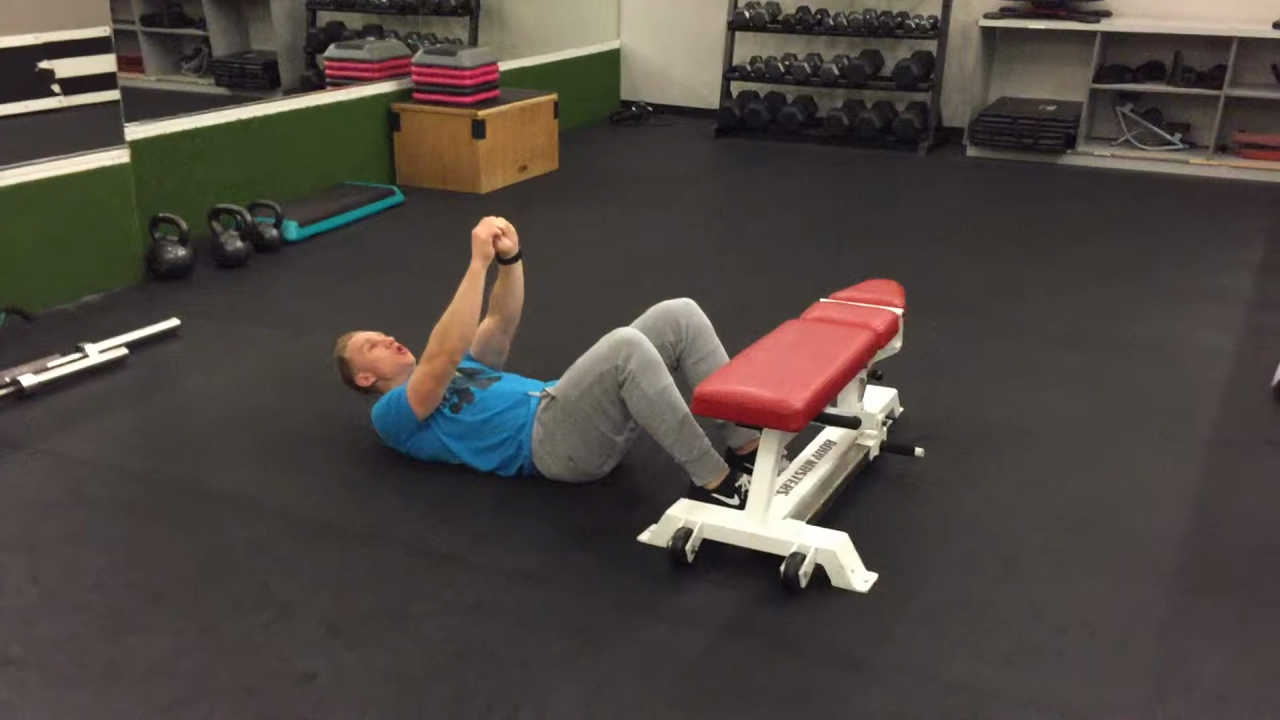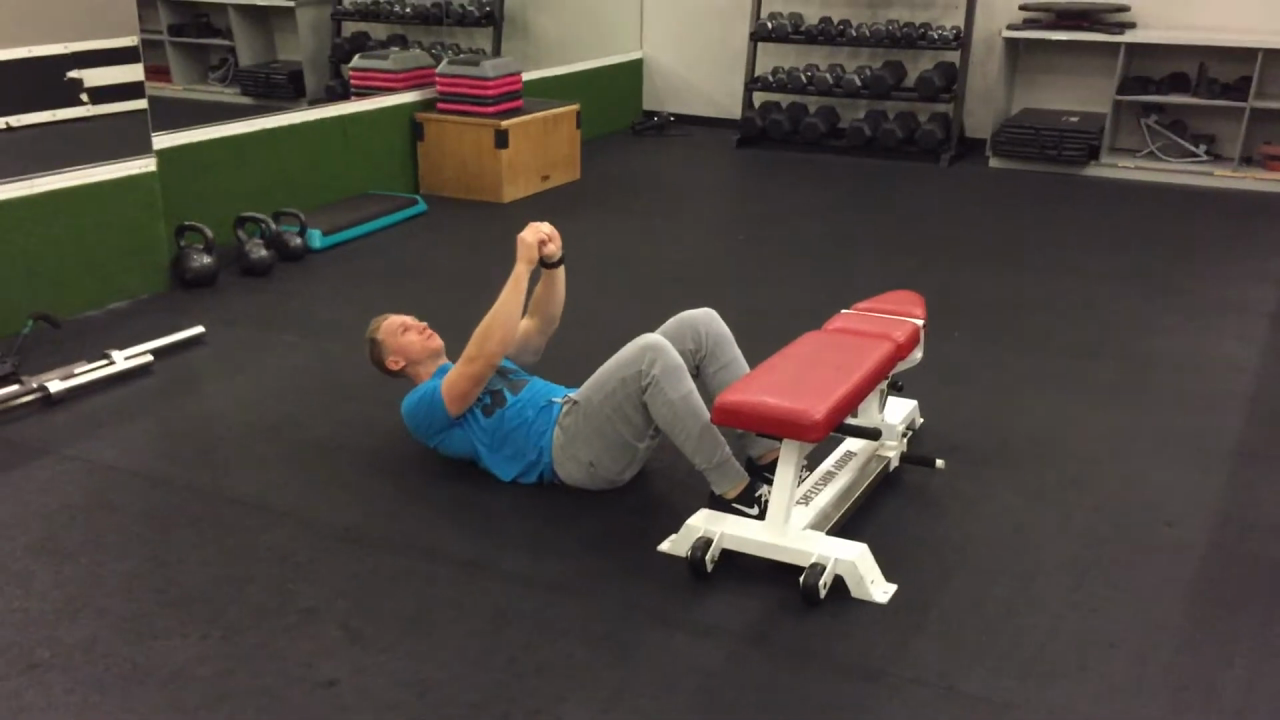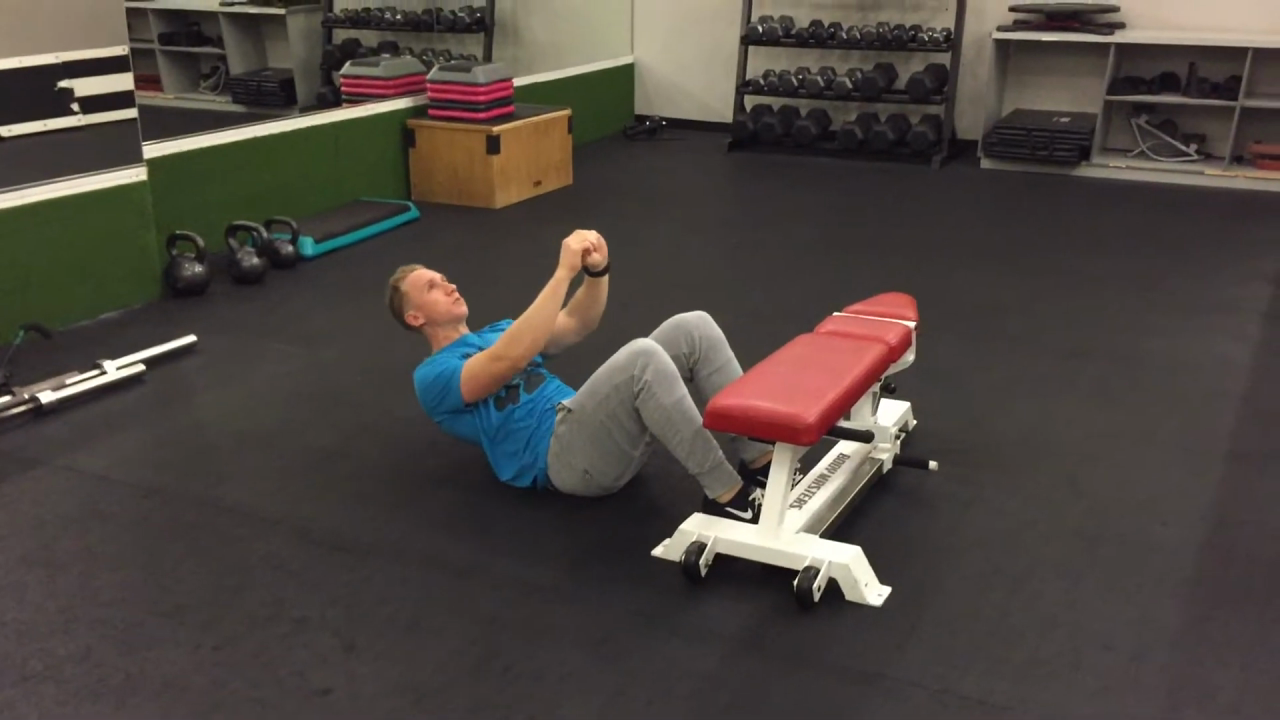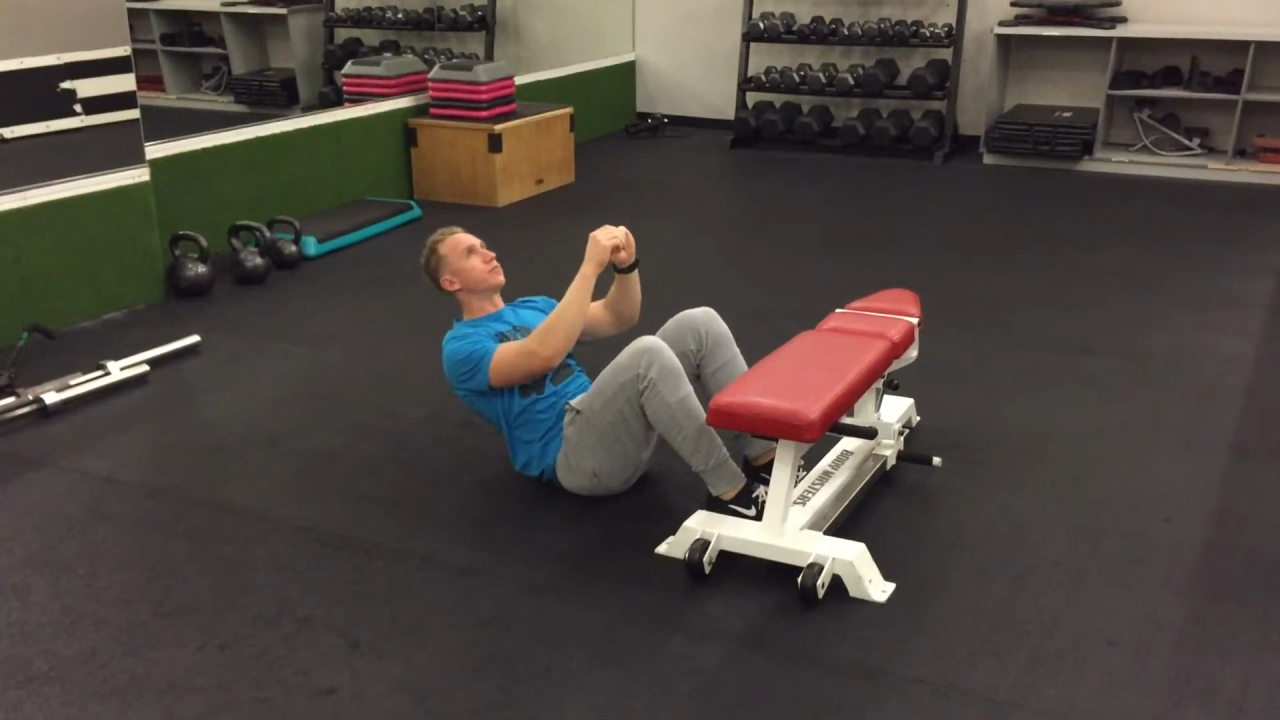
dt=0.7s
person 1, frame 1
left shoulder: (459, 373)
right shoulder: (394, 416)
left elbow: (501, 325)
right elbow: (442, 356)
left wrist: (509, 258)
right wrist: (478, 262)
left hip: (570, 414)
right hip: (549, 443)
left knee: (679, 316)
right knee: (627, 346)
left ankle: (747, 448)
right ankle: (713, 482)
person 1, frame 2
left shoulder: (475, 377)
right shoulder: (422, 408)
left elbow: (540, 326)
right elbow: (483, 357)
left wrist: (552, 261)
right wrist: (522, 266)
left hip: (589, 420)
right hip: (571, 450)
left knee: (700, 326)
right knee: (651, 352)
left ankle: (765, 458)
right ankle: (733, 491)
person 1, frame 3
left shoulder: (494, 333)
right shoulder: (434, 377)
left elbow: (578, 325)
right elbow: (512, 358)
left wrist: (596, 270)
right wrist: (564, 272)
left hip: (594, 429)
right hip: (563, 456)
left knee: (693, 328)
right knee: (643, 357)
left ankle: (759, 461)
right ankle: (727, 495)
person 1, frame 4
left shoulder: (532, 307)
right shoulder: (462, 348)
left elbow: (619, 317)
right elbow: (544, 355)
left wrist: (625, 265)
right wrist: (590, 267)
left hip: (609, 421)
right hip: (575, 455)
left knee: (699, 324)
right knee: (647, 353)
left ankle: (763, 460)
right ankle: (730, 492)
